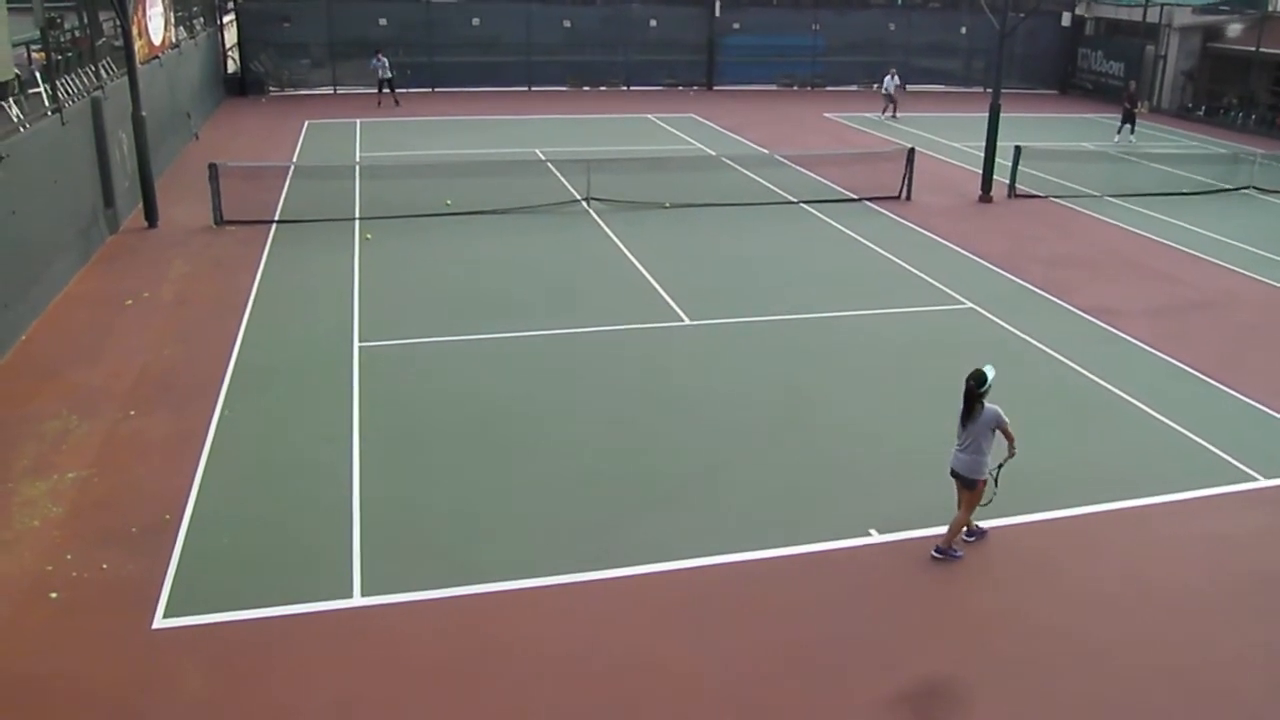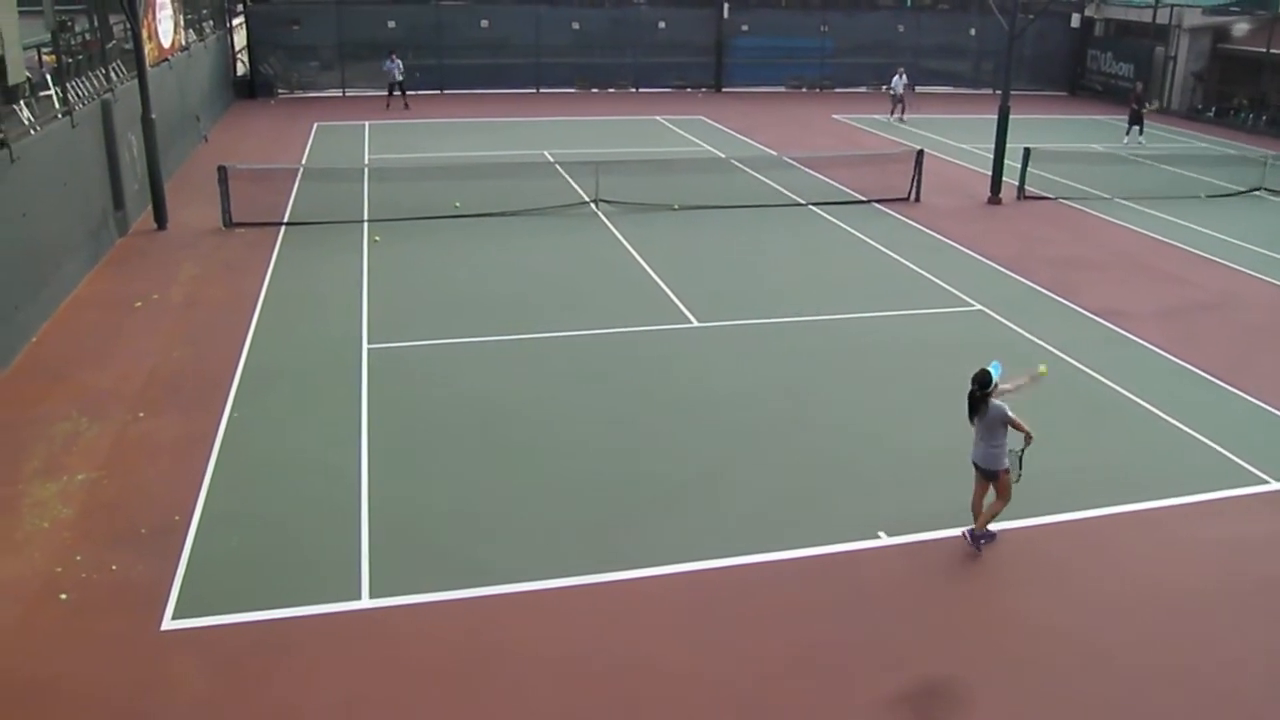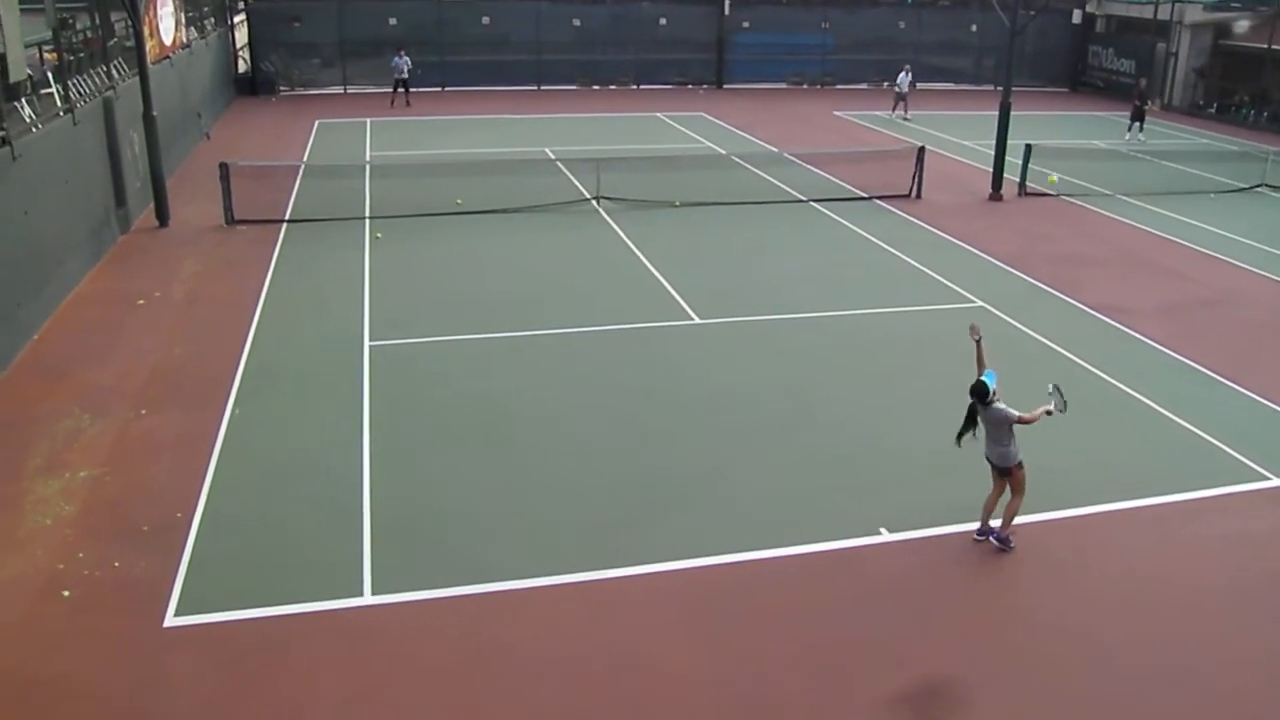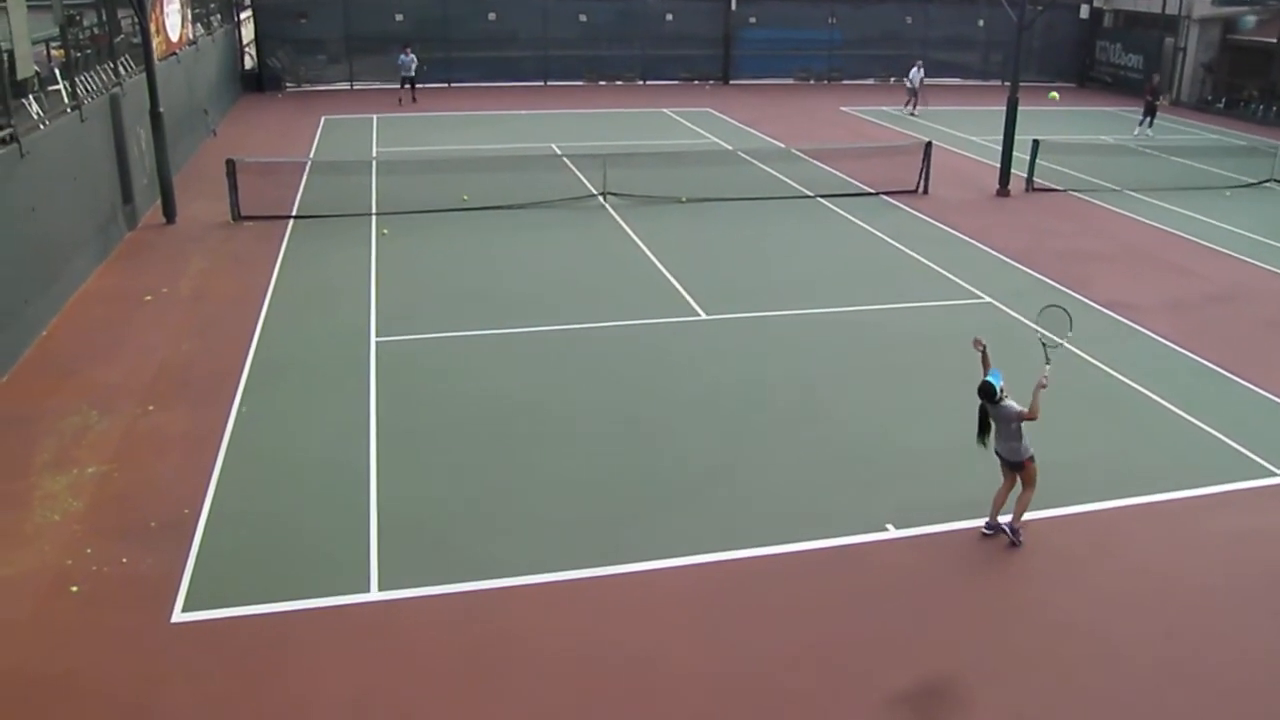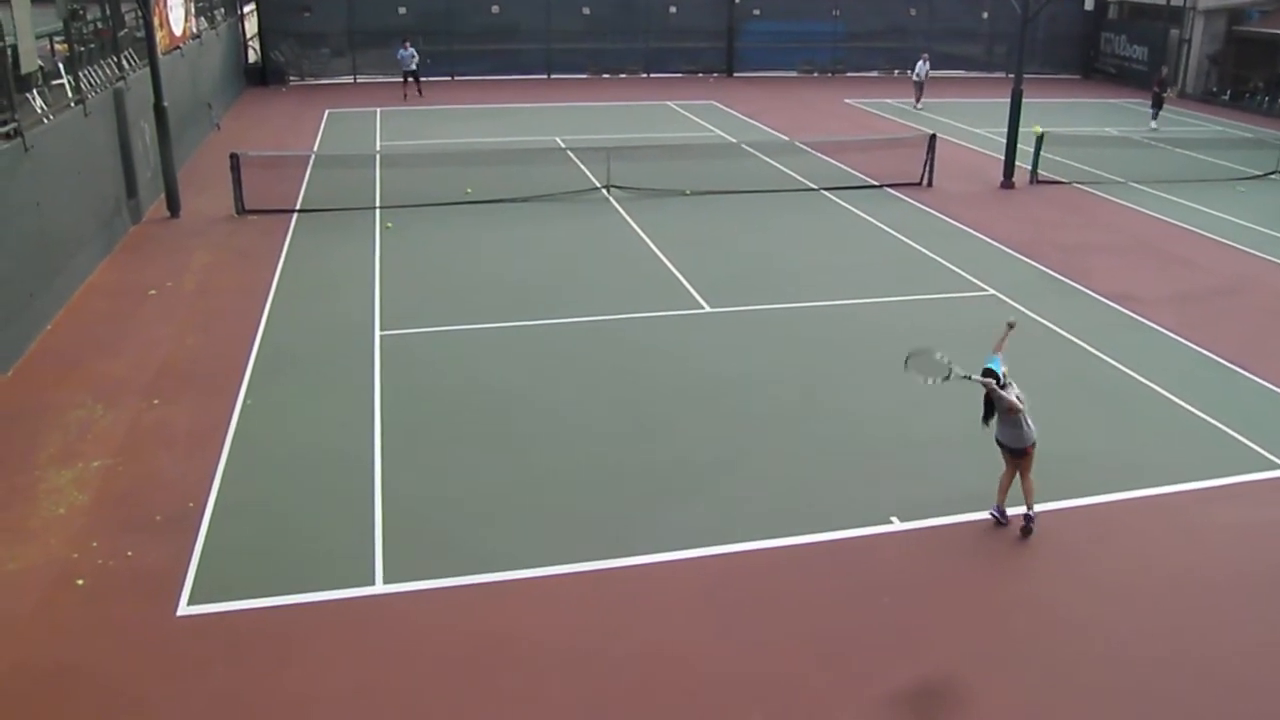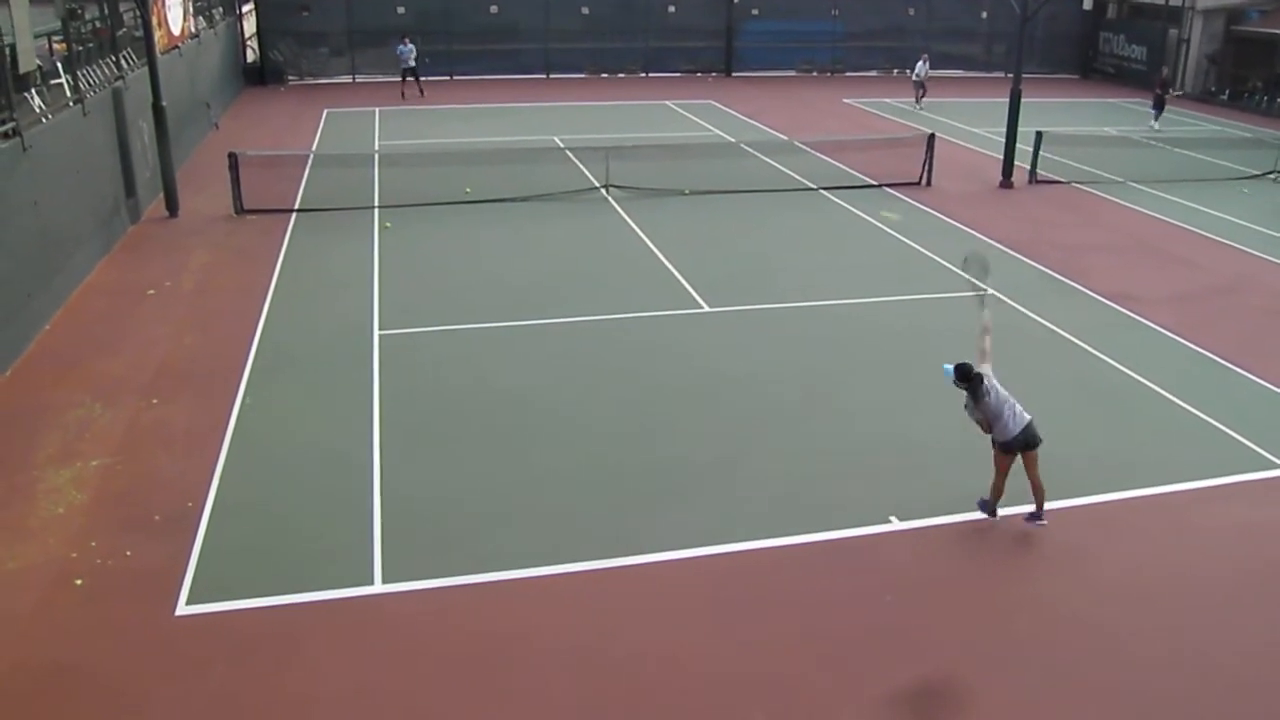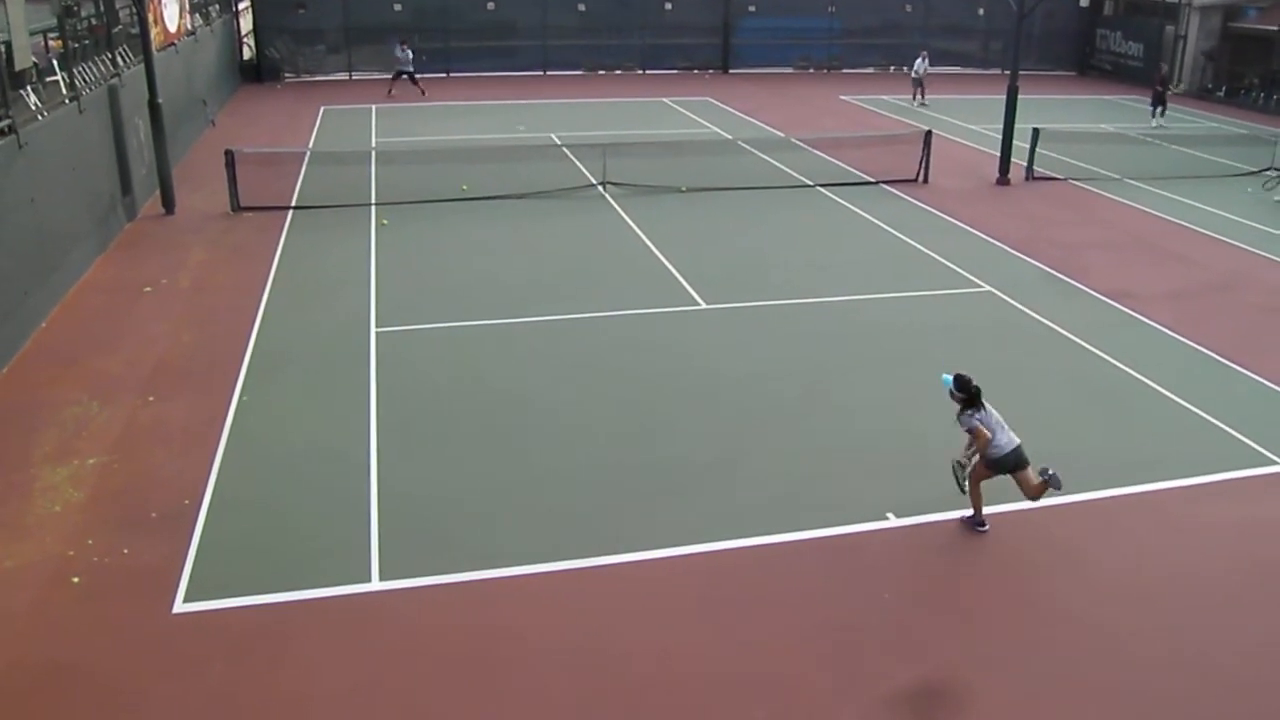
dt=0.3s
person 1, frame 1
left shoulder: (964, 408)
right shoulder: (993, 412)
right elbow: (1009, 436)
right wrist: (1011, 447)
left hip: (957, 464)
right hip: (975, 470)
left knee: (964, 503)
right knee: (966, 509)
left ankle: (970, 530)
right ankle: (943, 546)
person 1, frame 2
left shoulder: (977, 399)
right shoulder: (999, 409)
left elbow: (1005, 388)
right elbow: (1019, 426)
left wrist: (1027, 380)
right wrist: (1029, 434)
left hip: (978, 457)
right hip: (996, 462)
left knee: (979, 493)
right knee: (1003, 499)
left ankle: (980, 531)
right ankle: (976, 531)
person 1, frame 3
left shoulder: (980, 402)
right shoulder: (999, 412)
left elbow: (982, 368)
right elbow: (1028, 419)
left wrist: (978, 343)
right wrist: (1045, 408)
left hip: (992, 454)
right hip: (1009, 460)
left knee: (997, 490)
right knee: (1017, 494)
left ankle: (983, 528)
right ankle: (1002, 534)
person 1, frame 4
left shoulder: (989, 399)
right shoulder: (1007, 409)
left elbow: (988, 372)
right elbow: (1032, 415)
left wrist: (983, 352)
right wrist: (1037, 390)
left hip: (1003, 450)
right hip: (1020, 454)
left knee: (1008, 484)
right knee: (1029, 488)
left ankle: (992, 523)
right ankle: (1013, 525)
person 1, frame 5
left shoulder: (995, 391)
right shoulder: (1005, 396)
left elbow: (995, 353)
right elbow: (1018, 408)
left wrist: (1007, 331)
right wrist: (995, 389)
left hip: (1004, 438)
right hip: (1023, 440)
left knee: (1010, 470)
right knee: (1025, 475)
left ankle: (999, 508)
right ankle: (1029, 511)
person 1, frame 6
left shoulder: (971, 405)
right shoulder: (985, 376)
left elbow: (988, 430)
right elbow: (985, 349)
right wrist: (986, 325)
left hip: (1007, 441)
right hip: (1027, 428)
left knee: (1000, 476)
right knee: (1034, 474)
left ankle: (991, 506)
right ankle: (1039, 513)
person 1, frame 7
left shoulder: (966, 416)
right shoulder: (977, 402)
left elbow: (986, 438)
left wrist: (971, 455)
right wrist: (968, 450)
left hip: (998, 457)
right hip: (1015, 449)
left knee: (973, 478)
right knee: (1033, 494)
left ankle: (978, 519)
right ankle: (1044, 477)
